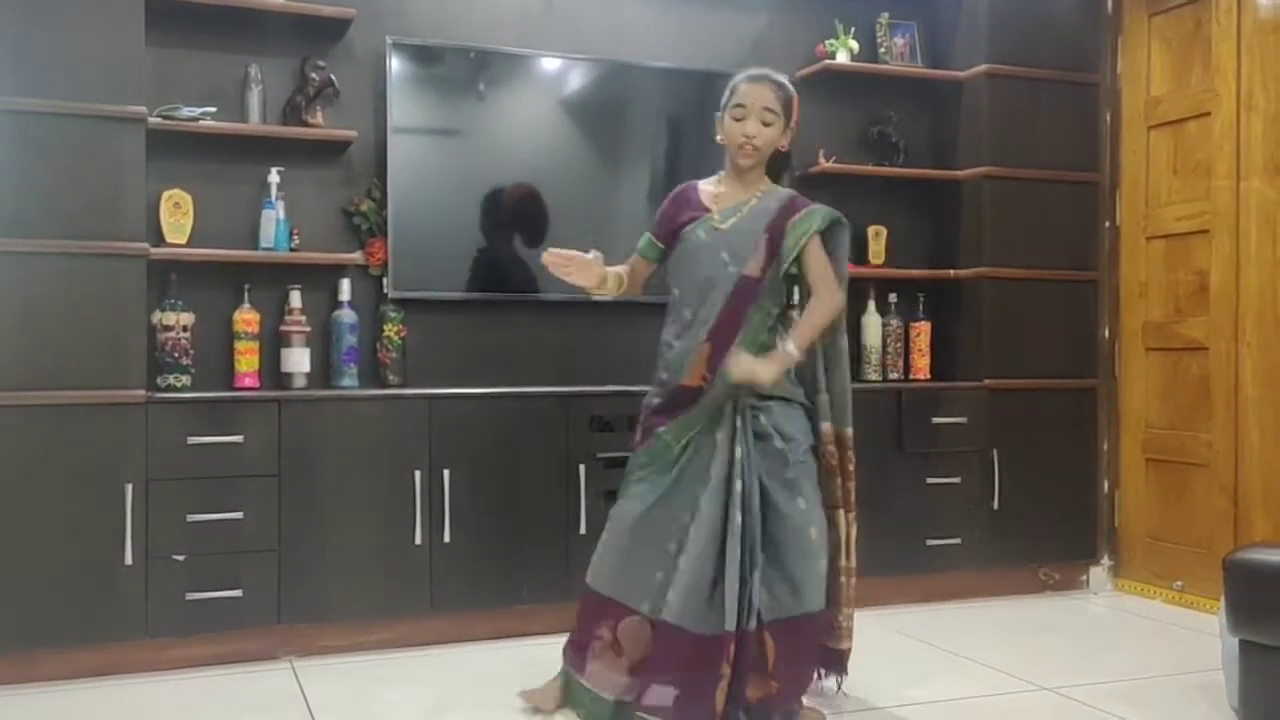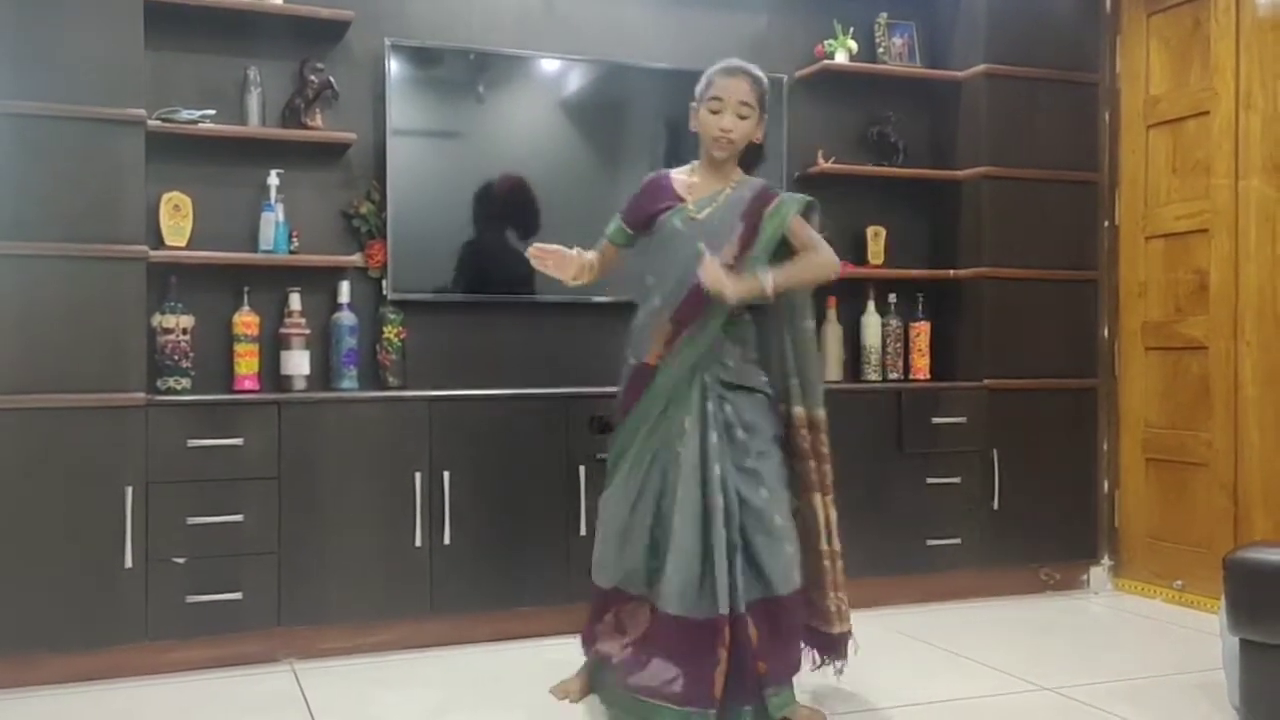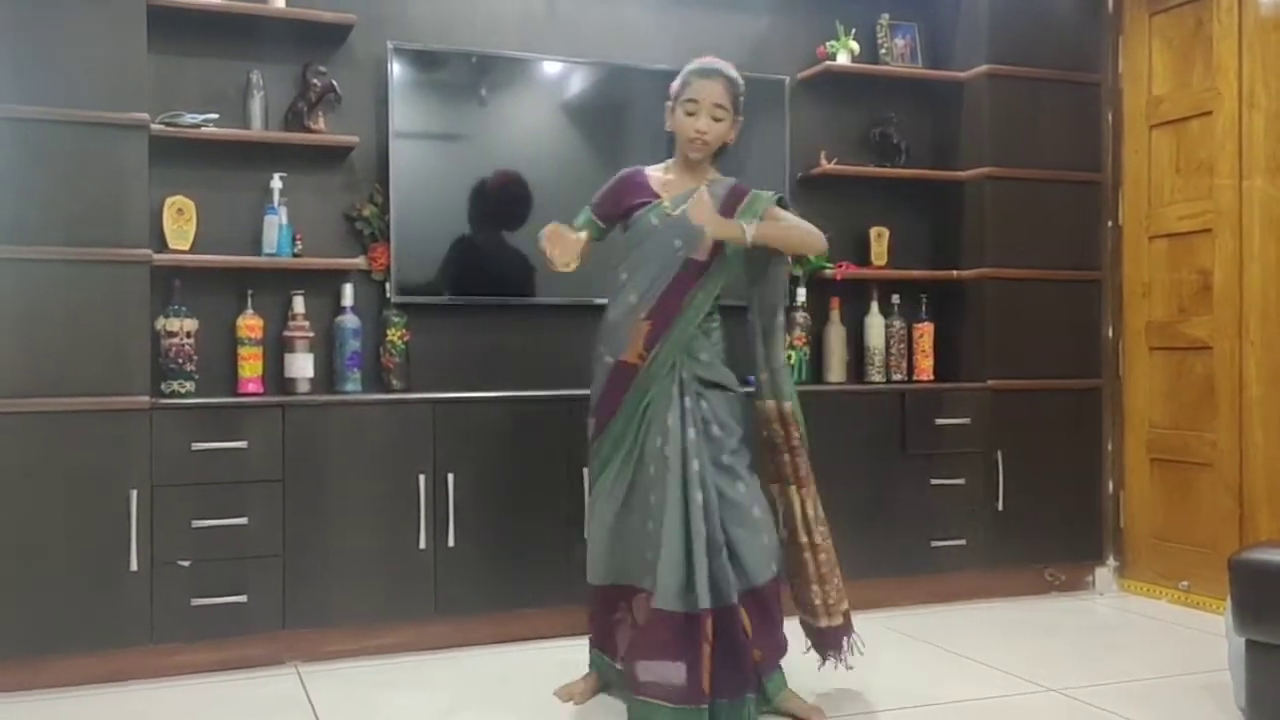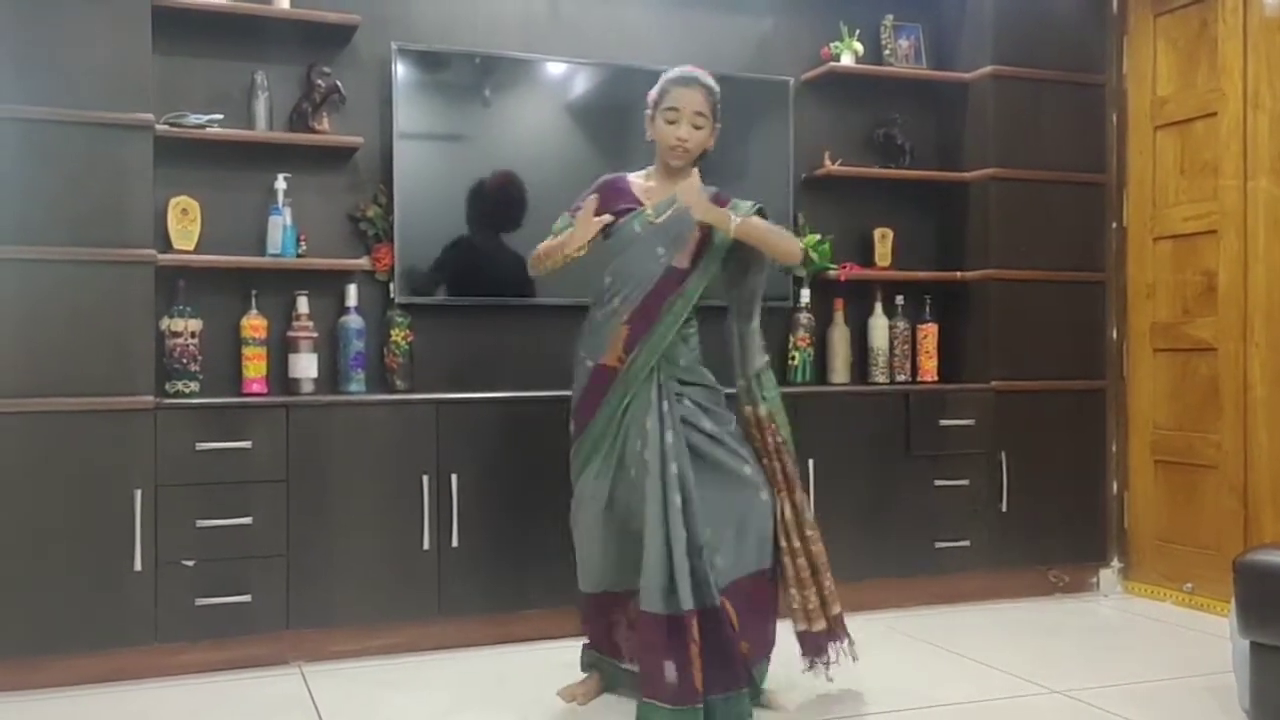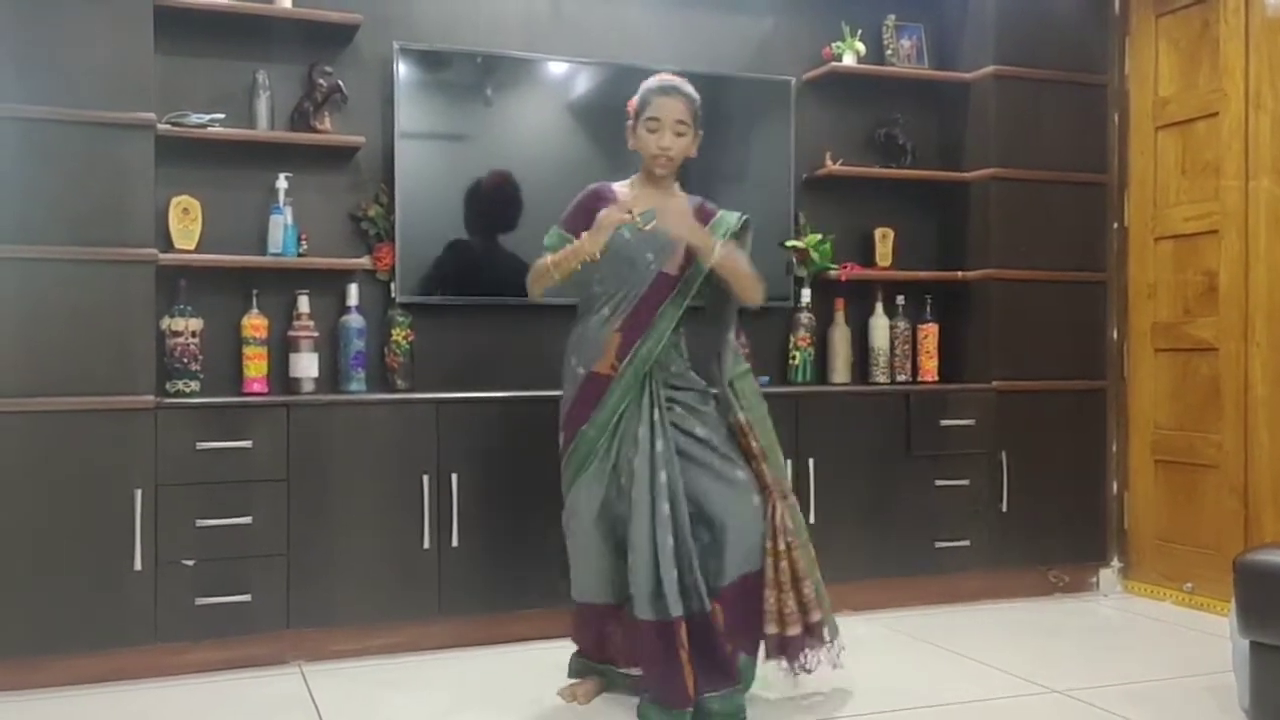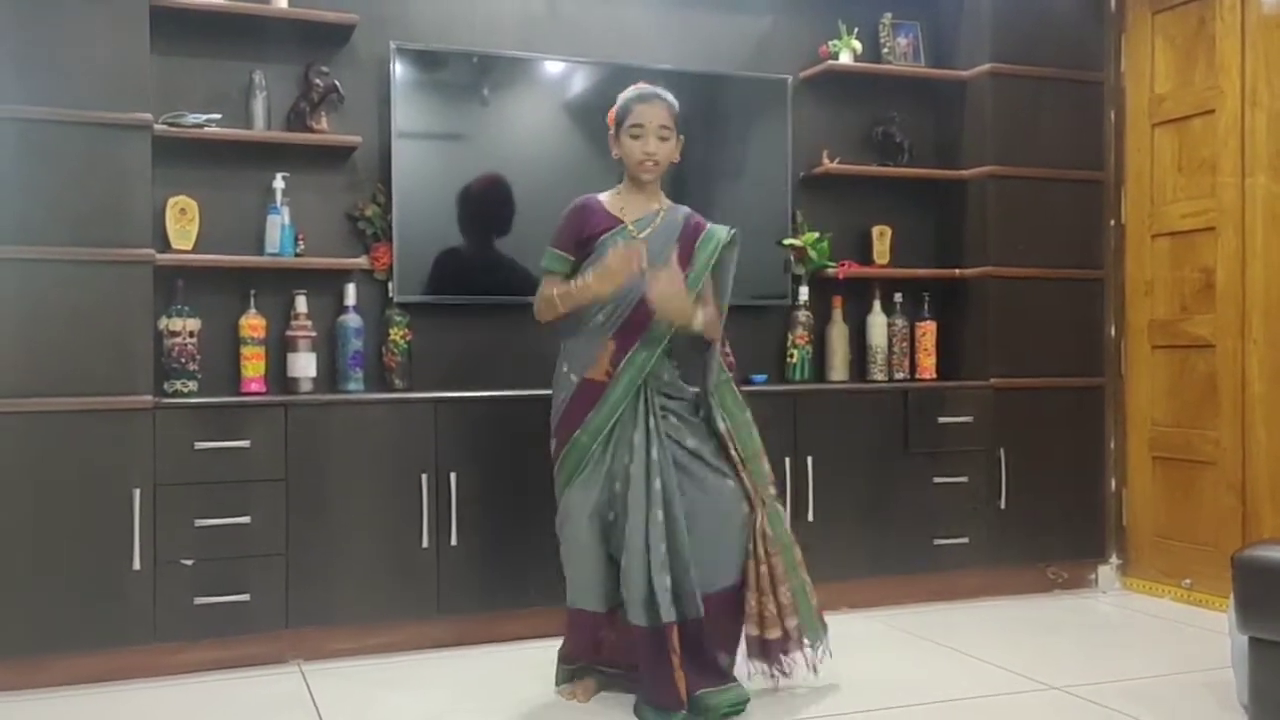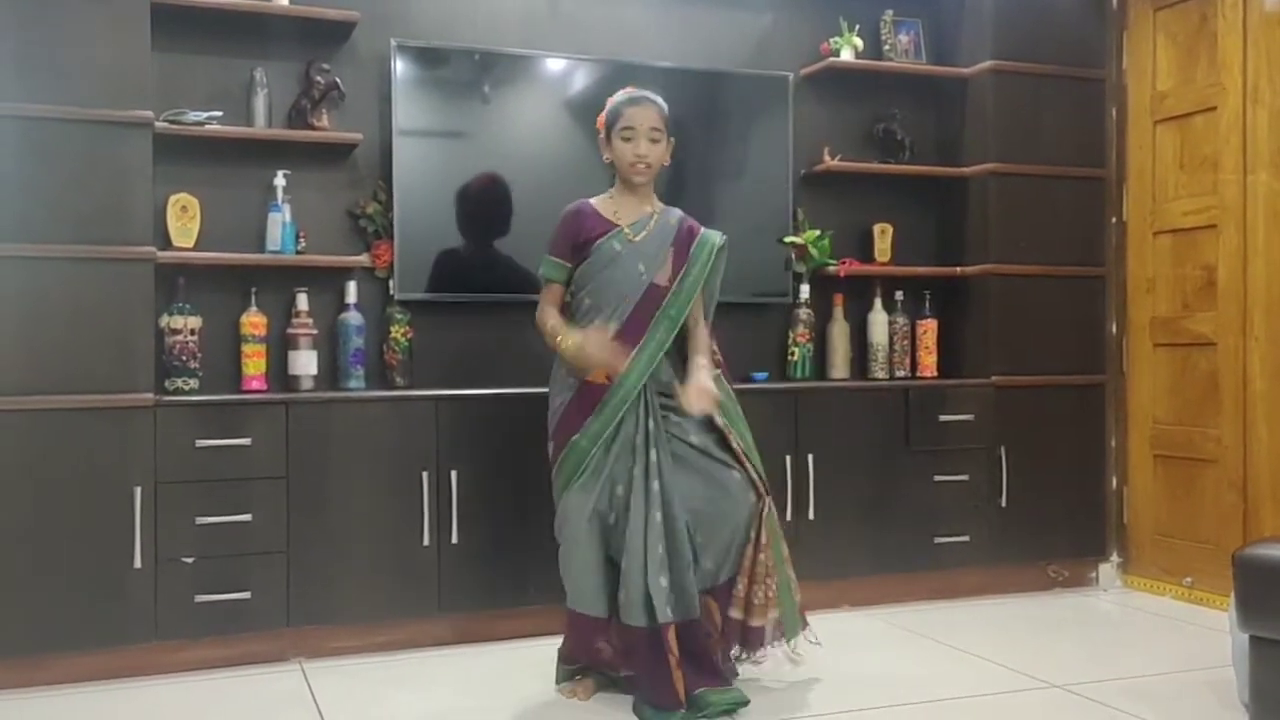
dt=0.1s
person 1, frame 1
left shoulder: (794, 216)
right shoulder: (684, 203)
left elbow: (831, 295)
right elbow: (630, 280)
left wrist: (779, 362)
right wrist: (591, 273)
left hip: (763, 404)
right hip: (681, 397)
left knee: (782, 539)
right knee: (649, 526)
person 1, frame 2
left shoulder: (765, 203)
right shoulder: (656, 189)
left elbow: (826, 260)
right elbow: (602, 261)
left wrist: (751, 284)
right wrist: (574, 266)
left hip: (729, 387)
right hip: (656, 384)
left knee: (755, 523)
right knee: (638, 517)
right ankle: (607, 660)
person 1, frame 3
left shoulder: (736, 202)
right shoulder: (630, 186)
left elbow: (814, 241)
right elbow: (561, 257)
left wrist: (732, 229)
right wrist: (565, 251)
left hip: (699, 380)
right hip: (628, 379)
left knee: (732, 518)
right knee: (626, 513)
right ankle: (611, 661)
person 1, frame 4
left shoulder: (718, 207)
right shoulder: (613, 191)
left elbow: (793, 252)
right elbow: (539, 261)
left wrist: (717, 220)
right wrist: (567, 242)
left hip: (678, 382)
right hip: (609, 382)
left knee: (729, 505)
right knee: (612, 515)
right ankle: (609, 661)
person 1, frame 5
left shoulder: (705, 220)
right shoulder: (597, 203)
left elbow: (752, 292)
right elbow: (537, 284)
left wrist: (700, 243)
right wrist: (583, 250)
left hip: (671, 389)
right hip: (598, 388)
left knee: (726, 504)
right knee: (602, 518)
left ankle: (710, 667)
right ankle: (604, 660)
person 1, frame 6
left shoulder: (694, 232)
right shoulder: (586, 215)
left elbow: (713, 323)
right elbow: (544, 307)
left wrist: (684, 310)
right wrist: (594, 284)
left hip: (661, 396)
right hip: (591, 396)
left knee: (713, 511)
right knee: (596, 523)
left ankle: (695, 668)
right ankle: (598, 661)
person 1, frame 7
left shoulder: (686, 233)
right shoulder: (580, 220)
left elbow: (696, 320)
right elbow: (547, 309)
left wrist: (702, 375)
right wrist: (574, 343)
left hip: (659, 397)
right hip: (590, 398)
left knee: (726, 499)
right knee: (596, 522)
left ankle: (690, 664)
right ankle: (596, 658)
